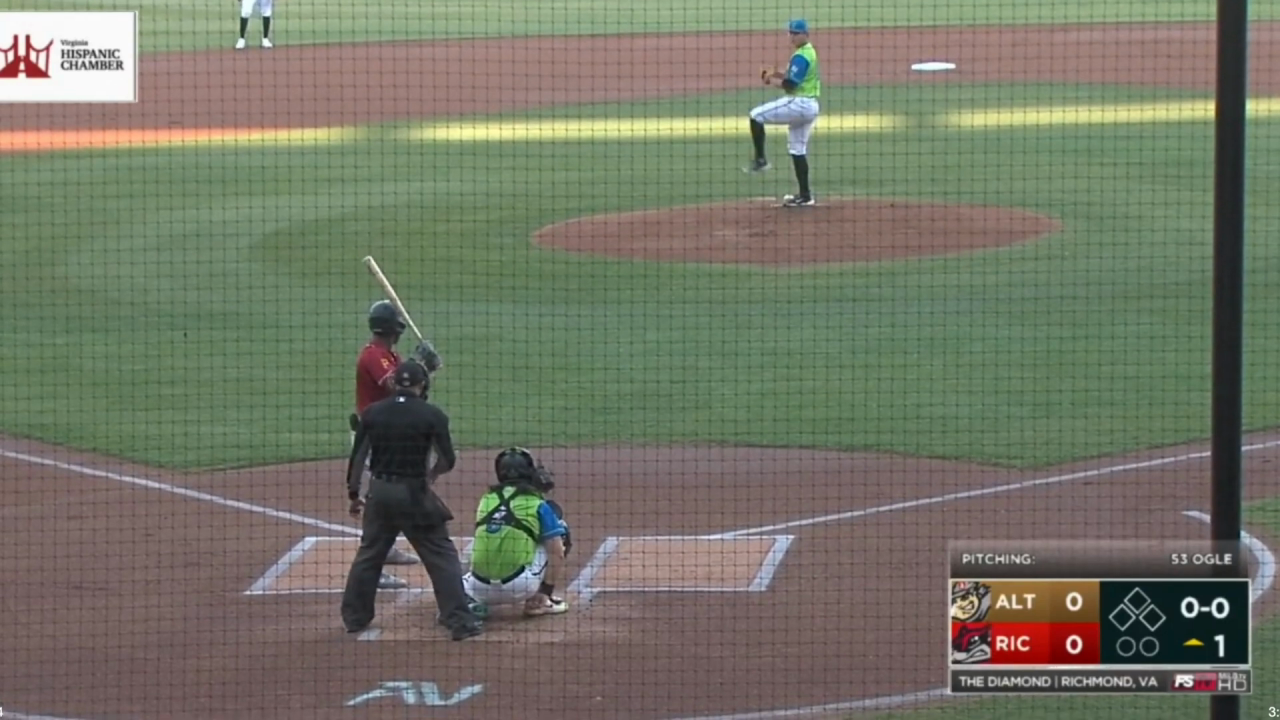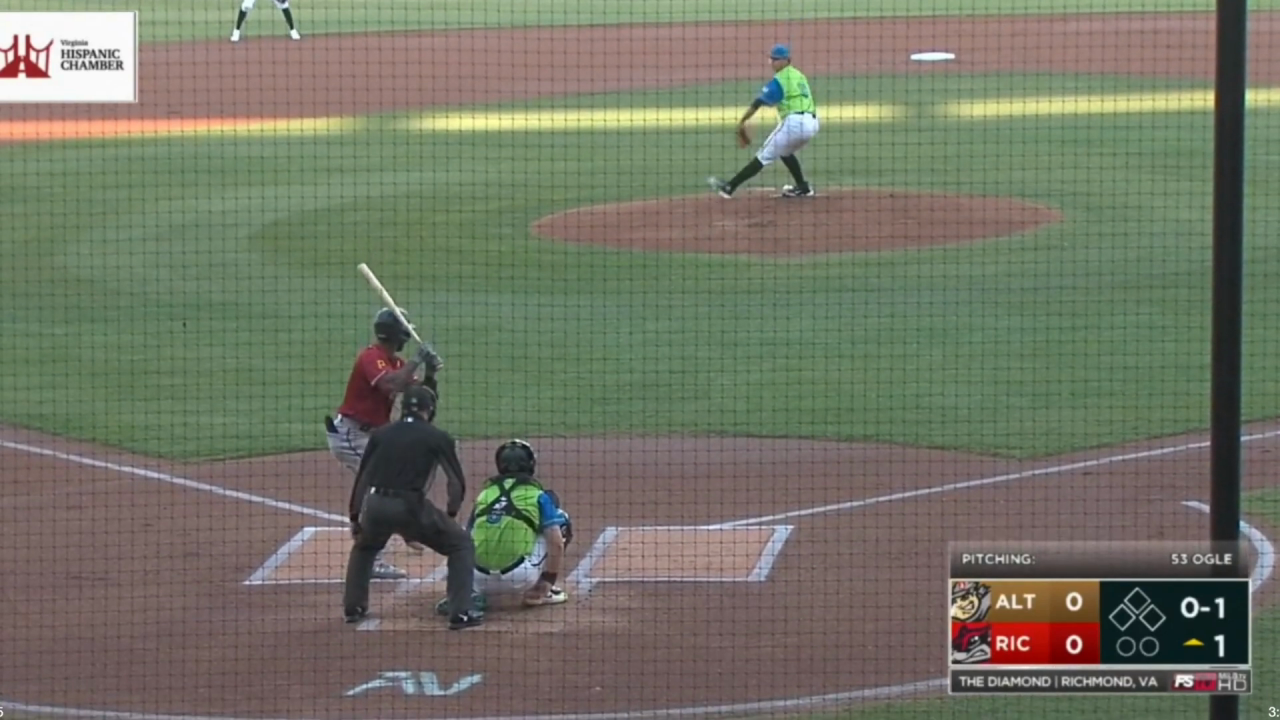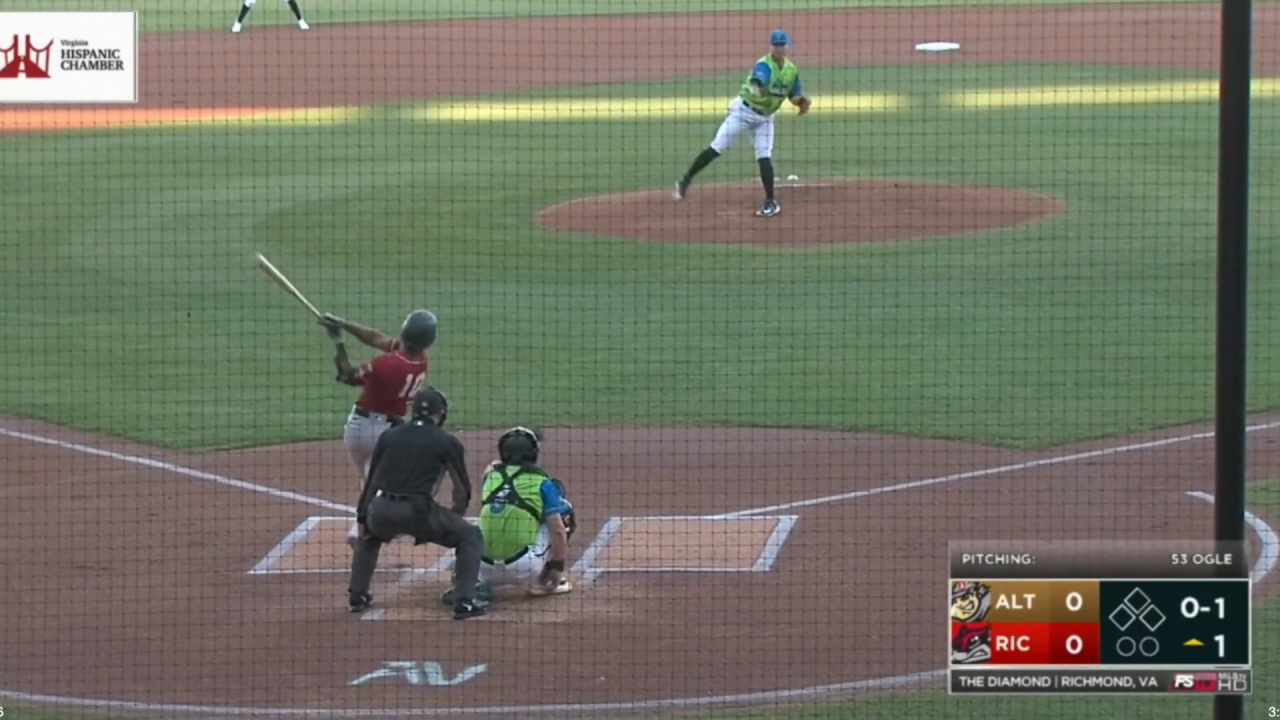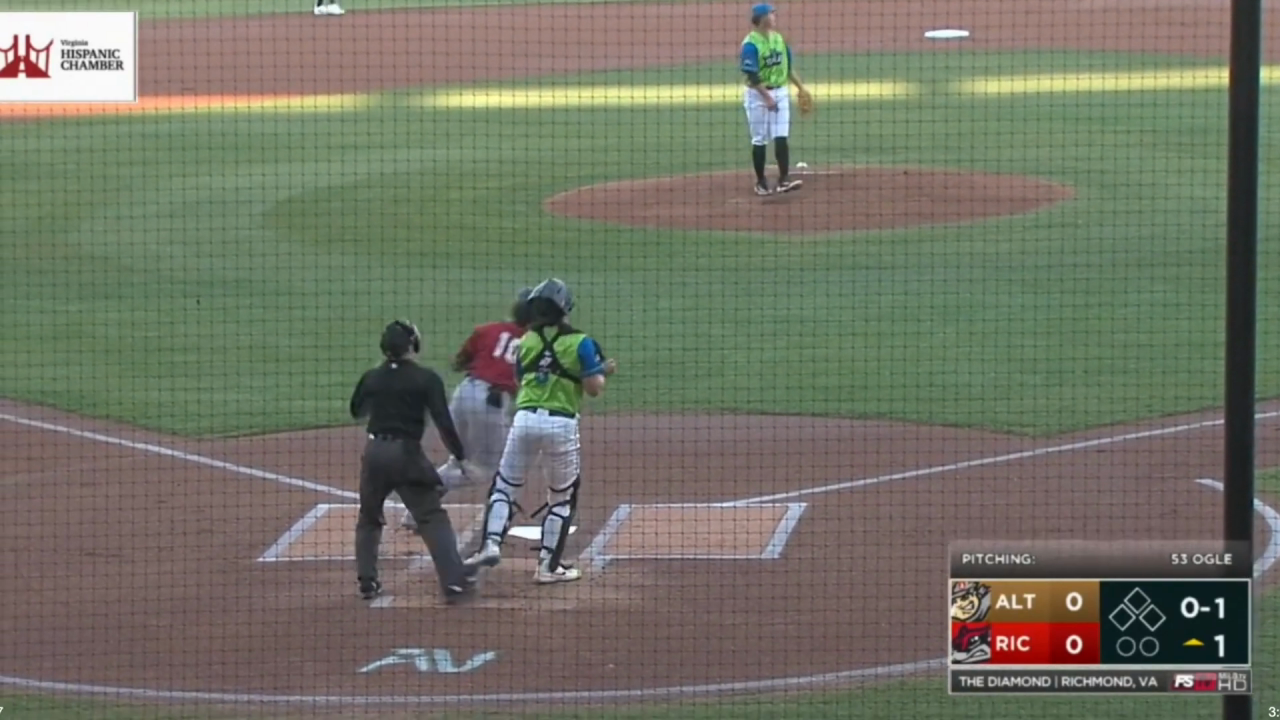
dt=1s
person 1, frame 1
left shoulder: (388, 354)
right shoulder: (373, 355)
right elbow: (399, 388)
left wrist: (425, 367)
right wrist: (418, 360)
left ankle: (386, 549)
person 1, frame 2
left shoulder: (395, 362)
right shoulder: (371, 357)
right elbow: (391, 385)
left wrist: (429, 373)
right wrist: (416, 361)
left hip: (370, 434)
right hip: (350, 436)
person 1, frame 3
left shoulder: (385, 363)
right shoulder: (422, 361)
left elbow: (348, 378)
right elbow: (378, 338)
left wrist: (338, 342)
right wrist: (343, 324)
left hip: (361, 425)
right hip: (389, 430)
person 1, frame 4
left shoulder: (486, 331)
left elbow: (458, 364)
left hip: (466, 395)
right hip: (493, 404)
left knee: (459, 463)
right knee: (492, 466)
person 2, frame 1
left shoulder: (372, 412)
right shoulder: (432, 414)
left elbow: (356, 457)
right elbow: (448, 461)
left wrist: (354, 495)
right wrist: (431, 474)
left hip: (379, 492)
right hip: (413, 493)
left knee: (368, 555)
right knee: (442, 557)
left ankle: (354, 617)
right ankle: (460, 622)
person 2, frame 2
left shoulder: (381, 434)
right shoulder: (438, 437)
left elbow: (362, 478)
right elbow: (457, 482)
left wrist: (355, 518)
right wrist: (451, 516)
left hip: (376, 505)
right hip: (411, 507)
left knee: (363, 547)
right knee: (461, 544)
left ankle: (353, 607)
right ankle: (461, 613)
person 2, frame 3
left shoulder: (389, 436)
right shoulder: (448, 442)
left elbow: (371, 480)
right elbow: (462, 490)
left wrist: (362, 518)
right wrist: (453, 520)
left hip: (380, 510)
right hip: (417, 511)
left knee: (368, 535)
right knee: (470, 537)
left ankle: (357, 596)
right ankle: (465, 602)
person 2, frame 4
left shoulder: (371, 377)
right shoulder: (426, 378)
left elbow: (355, 410)
right elbow: (442, 420)
right wrist: (460, 458)
left hip: (374, 452)
right hip: (407, 454)
left knee: (368, 520)
right knee: (433, 518)
left ankle: (367, 582)
right ankle: (454, 581)
person 3, frame 1
left shoulder: (486, 500)
right shoulder: (538, 504)
right elbow: (557, 554)
right wrist: (546, 591)
left hip: (481, 588)
right hip: (520, 587)
right knee: (560, 533)
right ankle: (540, 601)
person 3, frame 2
left shoulder: (485, 493)
right shoulder: (538, 495)
left elbow: (471, 540)
right elbow: (556, 544)
right wrist: (549, 580)
left hip: (480, 579)
right hip: (520, 578)
right knee: (561, 521)
right ankle: (539, 592)
person 3, frame 3
left shoulder: (491, 477)
right shoulder: (542, 482)
right elbow: (558, 530)
right wrist: (558, 568)
left hip: (485, 568)
right hip: (524, 568)
right knee: (565, 511)
right ankle: (542, 580)
person 3, frame 4
left shoulder: (527, 340)
right shoulder: (581, 342)
right elbow: (594, 388)
right wrist: (604, 372)
left hip: (526, 420)
right hip: (561, 425)
left knee: (504, 486)
right knee: (562, 497)
left ankle: (490, 545)
right ankle: (549, 566)
person 4, frame 1
left shoulder: (801, 55)
right shoulder: (809, 52)
left elbow: (789, 84)
left wrist: (772, 79)
right wrist: (778, 74)
left hip: (798, 103)
right hip: (809, 105)
left knee: (756, 115)
right knee: (798, 151)
left ankle: (760, 159)
right ankle: (804, 195)
person 4, frame 2
left shoulder: (778, 79)
right shoulder: (800, 76)
left elbow: (759, 102)
left wrist: (741, 122)
left hip: (795, 123)
right hip: (811, 124)
left knee: (764, 156)
right knee: (785, 152)
left ankle: (729, 187)
right ankle: (803, 187)
person 4, frame 3
left shoulder: (791, 69)
right shoulder: (764, 65)
left elbow: (794, 95)
right elbow: (755, 82)
left wrist: (801, 102)
right wrist: (755, 92)
left hip: (765, 117)
right hip: (744, 110)
left knee: (765, 159)
right knee: (717, 148)
left ankle: (771, 201)
right ankle: (685, 181)
person 4, frame 4
left shoulder: (778, 38)
right shoulder: (750, 44)
left elbow: (788, 66)
right elbow: (752, 76)
left wrist: (800, 87)
right wrist: (767, 97)
left hip: (780, 93)
right hip: (757, 95)
left knee: (780, 137)
right knee: (760, 140)
left ankle: (784, 179)
right ankle: (761, 181)
